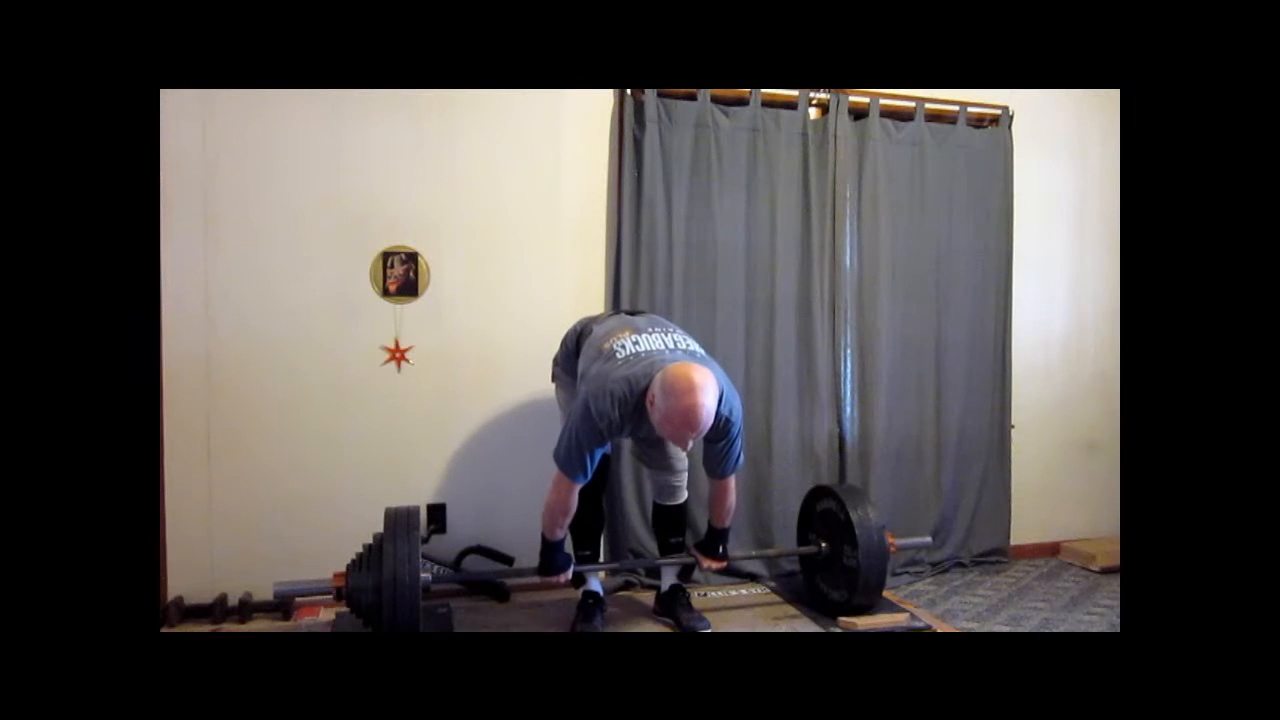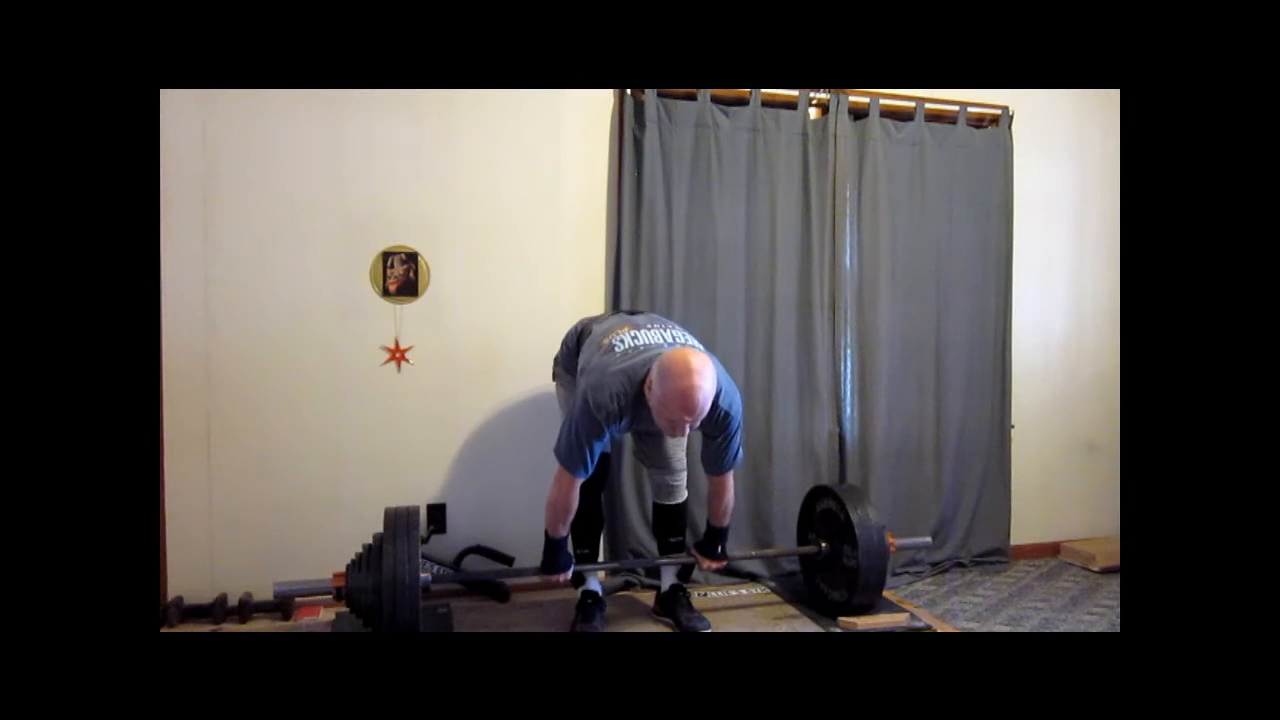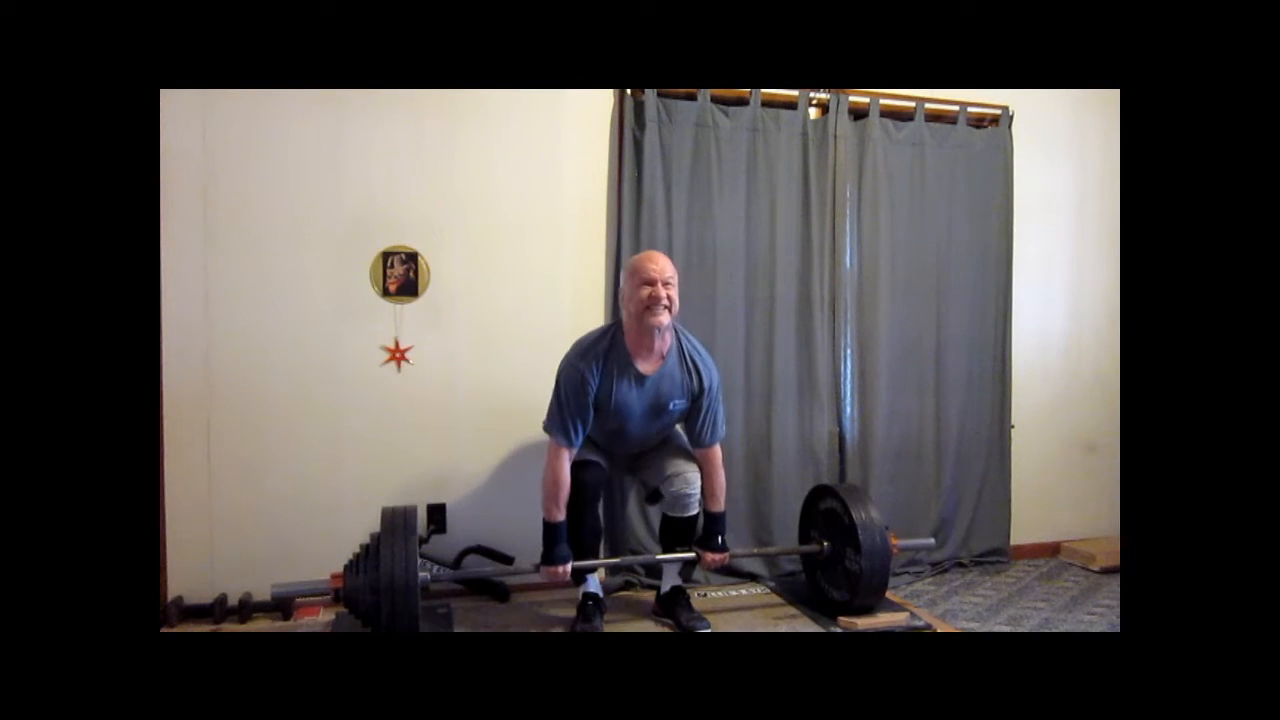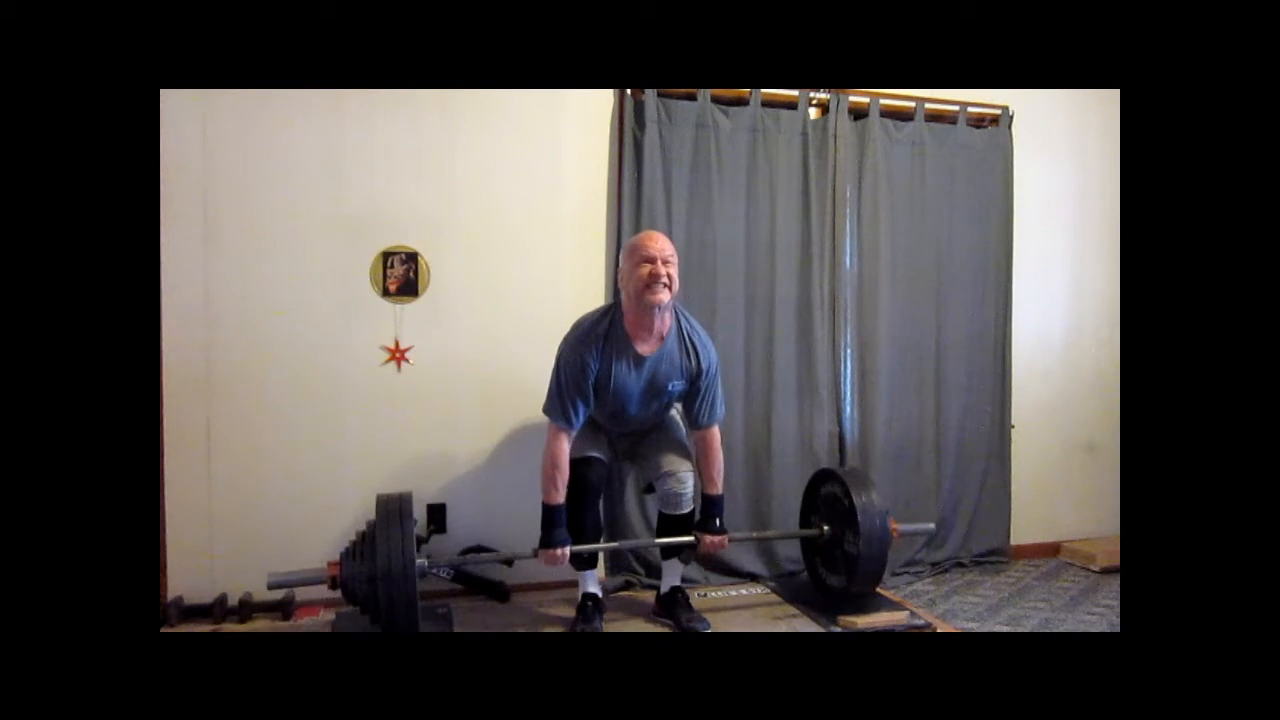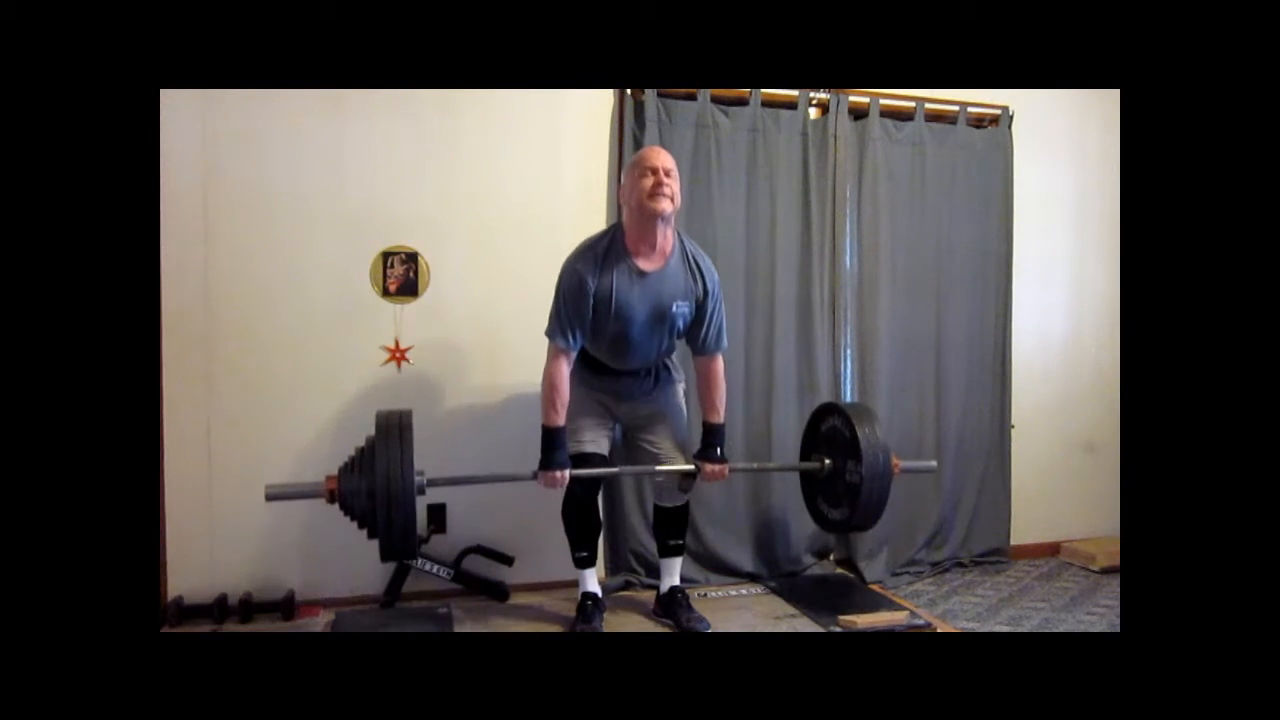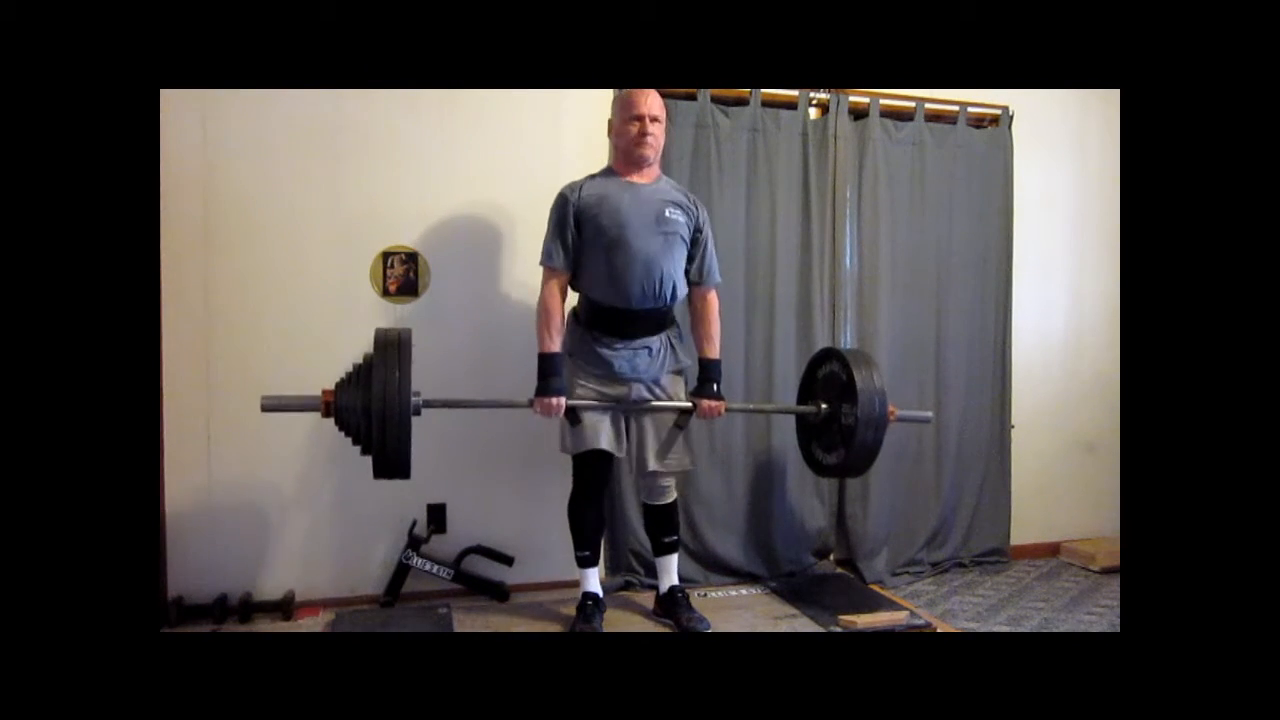
dt=0.7s
person 1, frame 1
left shoulder: (725, 404)
right shoulder: (604, 401)
left elbow: (723, 481)
right elbow: (566, 485)
left wrist: (715, 543)
right wrist: (552, 554)
left knee: (672, 476)
right knee: (589, 480)
left ankle: (671, 590)
right ankle: (590, 591)
person 1, frame 2
left shoulder: (724, 398)
right shoulder: (603, 394)
left elbow: (721, 477)
right elbow: (568, 480)
left wrist: (714, 542)
right wrist: (555, 553)
right hip: (580, 361)
left knee: (671, 475)
right knee: (589, 478)
left ankle: (671, 589)
right ankle: (590, 591)
person 1, frame 3
left shoulder: (697, 363)
right shoulder: (588, 359)
left elbow: (709, 451)
right elbow: (561, 453)
left wrist: (715, 532)
right wrist: (554, 543)
left hip: (656, 443)
right hip: (592, 444)
left knee: (688, 483)
right knee: (582, 484)
left ankle: (671, 592)
right ankle: (590, 596)
person 1, frame 4
left shoulder: (696, 344)
right shoulder: (587, 340)
left elbow: (707, 433)
right elbow: (560, 435)
left wrist: (713, 515)
right wrist: (553, 525)
left hip: (655, 422)
right hip: (593, 426)
left knee: (680, 482)
right knee: (585, 482)
left ankle: (670, 593)
right ankle: (590, 597)
person 1, frame 5
left shoulder: (698, 270)
right shoulder: (587, 266)
left elbow: (709, 360)
right elbow: (560, 359)
left wrist: (714, 443)
right wrist: (552, 450)
left hip: (655, 380)
right hip: (592, 380)
left knee: (676, 477)
right knee: (582, 481)
left ankle: (670, 591)
right ankle: (590, 596)
person 1, frame 6
left shoulder: (687, 205)
right shoulder: (579, 197)
left elbow: (704, 295)
right elbow: (553, 287)
left wrist: (710, 375)
right wrist: (549, 373)
left hip: (661, 354)
right hip: (593, 354)
left knee: (662, 480)
right knee: (590, 476)
left ankle: (669, 591)
right ankle: (591, 594)
